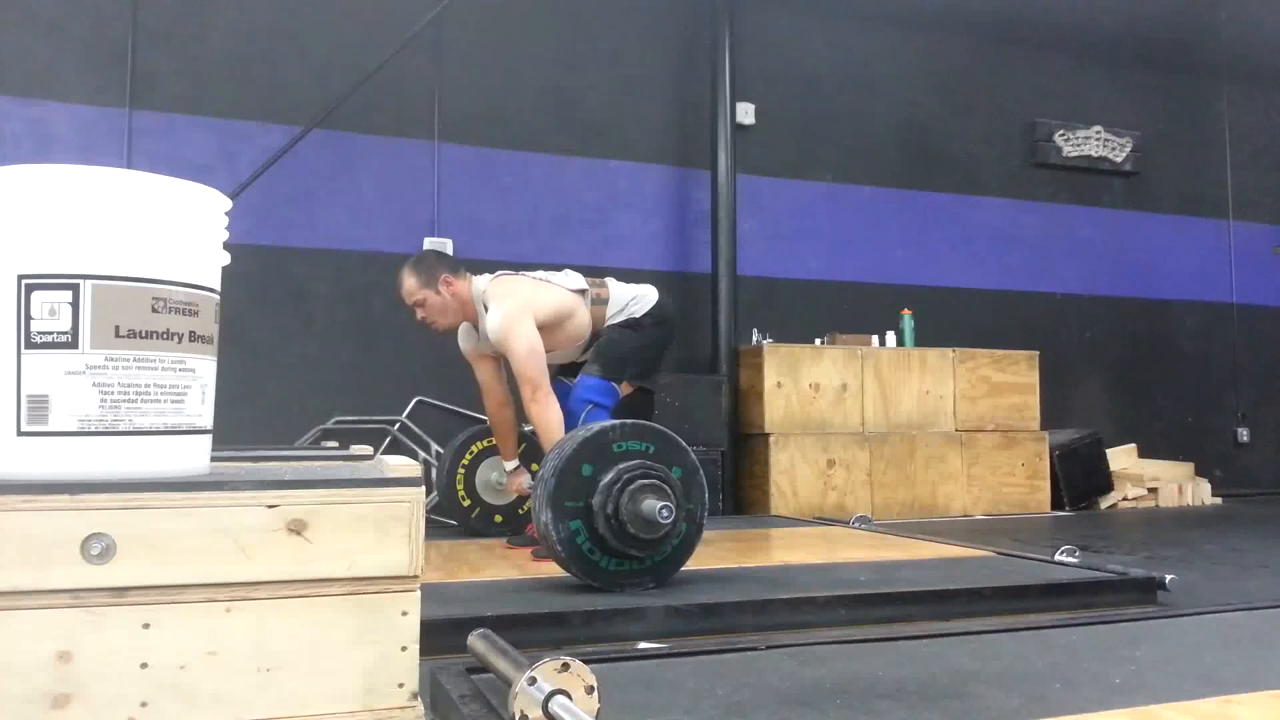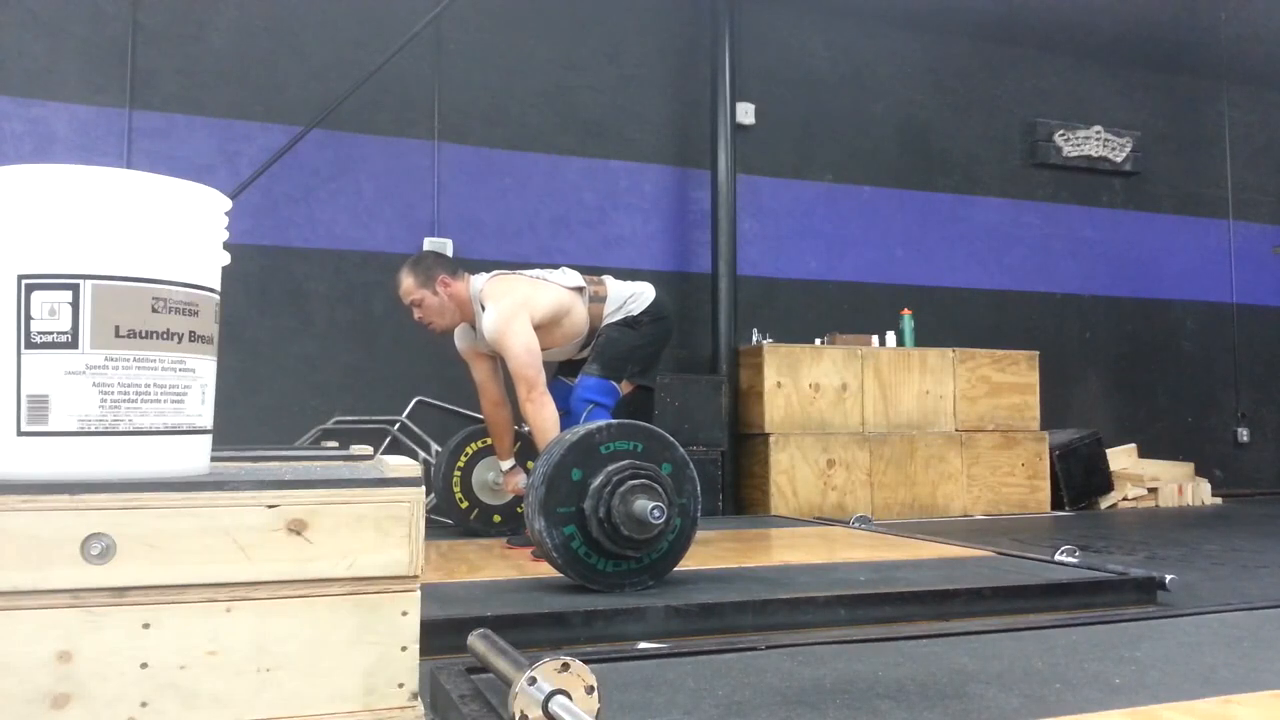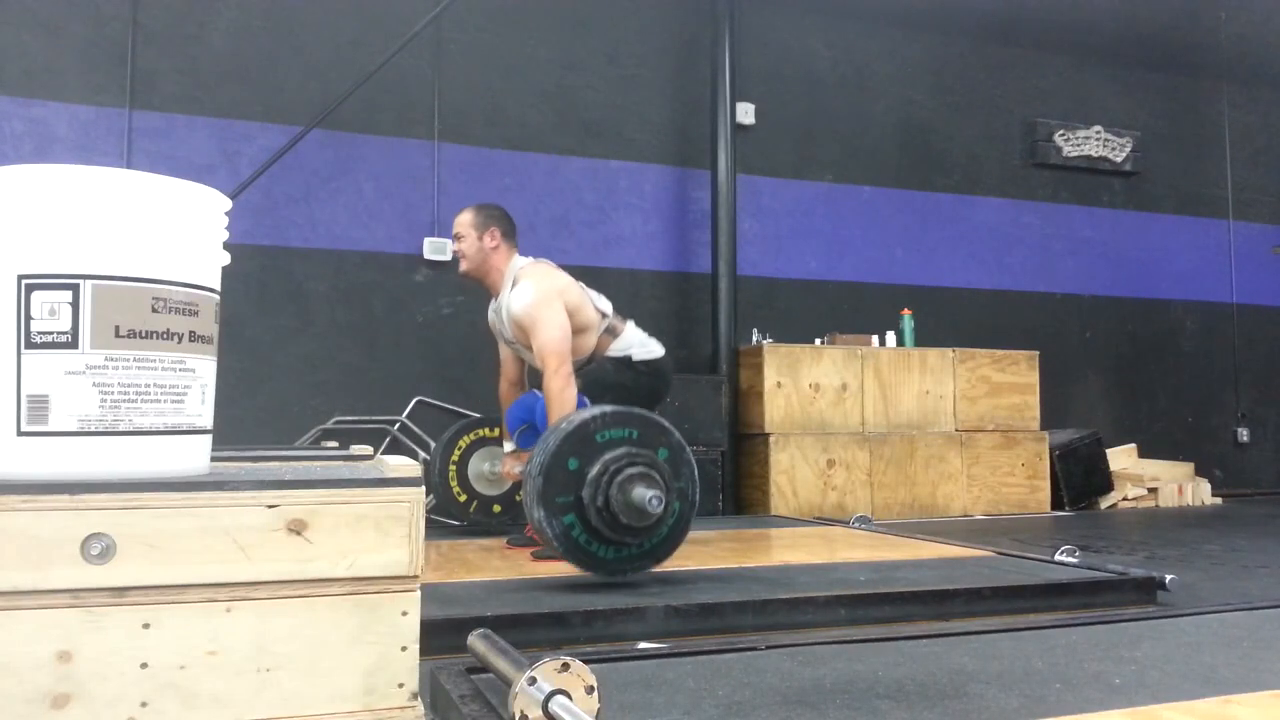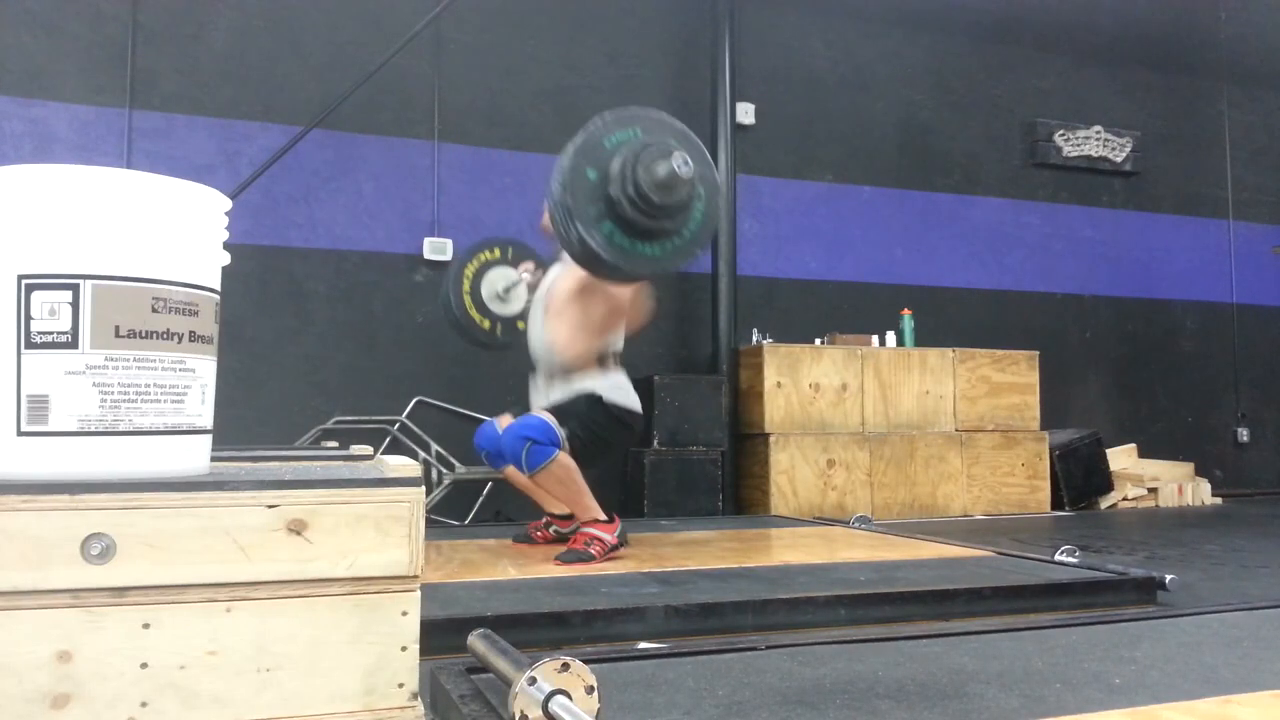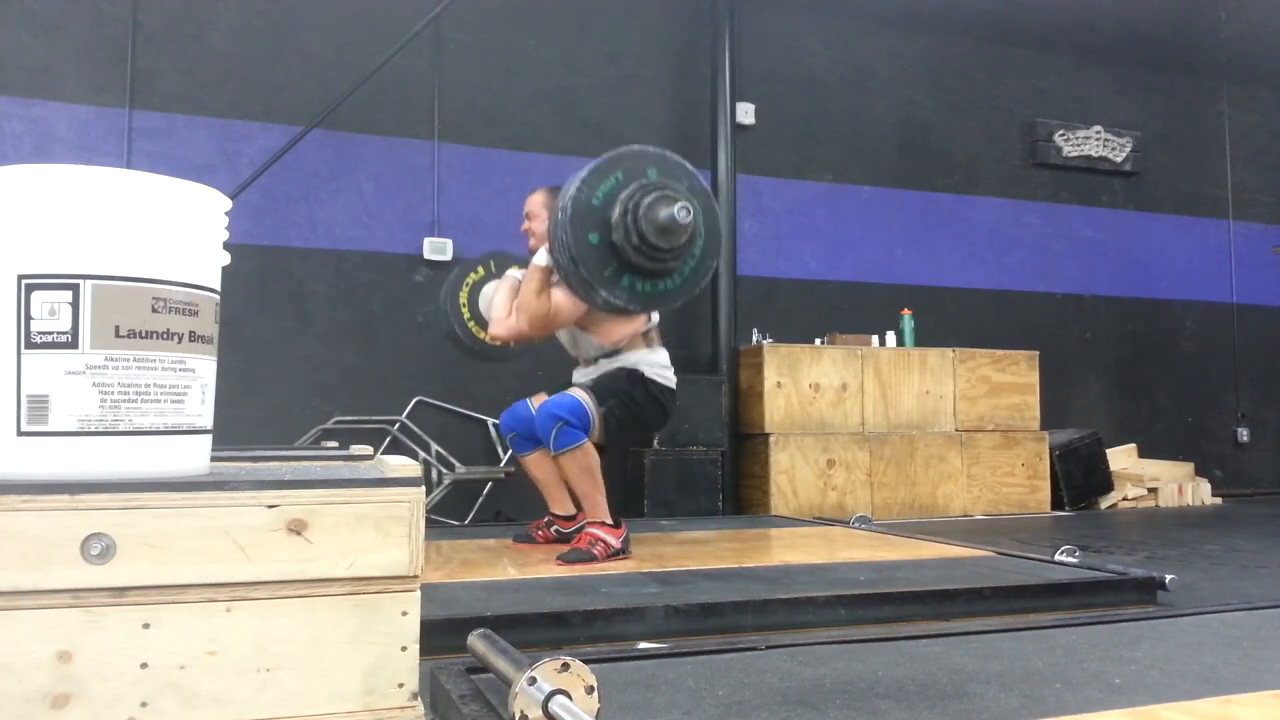
dt=1s
person 1, frame 1
left shoulder: (505, 313)
right shoulder: (471, 333)
left elbow: (538, 397)
right elbow: (497, 402)
right wrist: (513, 467)
left hip: (643, 317)
right hip: (606, 327)
left knee: (587, 402)
right knee: (559, 409)
person 1, frame 2
left shoulder: (501, 313)
right shoulder: (467, 332)
left elbow: (533, 396)
right elbow: (493, 401)
right wrist: (508, 466)
left hip: (640, 315)
right hip: (599, 326)
left knee: (589, 402)
right knee: (558, 408)
person 1, frame 3
left shoulder: (532, 291)
right shoulder: (499, 306)
left elbow: (559, 376)
right elbow: (511, 381)
right wrist: (511, 449)
left hip: (638, 366)
right hip: (604, 368)
left knee: (554, 415)
right knee: (521, 415)
person 1, frame 4
right shoulder: (561, 271)
left elbow: (636, 312)
right wrist: (527, 281)
left hip: (603, 408)
right hip: (568, 402)
left knee: (525, 439)
right knee: (490, 439)
left ankle: (601, 526)
right ankle: (563, 516)
person 1, frame 5
right shoulder: (556, 275)
left elbow: (533, 325)
right elbow: (500, 329)
left wrist: (542, 259)
right wrist: (512, 276)
left hip: (643, 383)
right hip: (605, 382)
left knee: (554, 415)
right knee: (515, 422)
left ankle: (606, 530)
right ankle: (566, 519)
